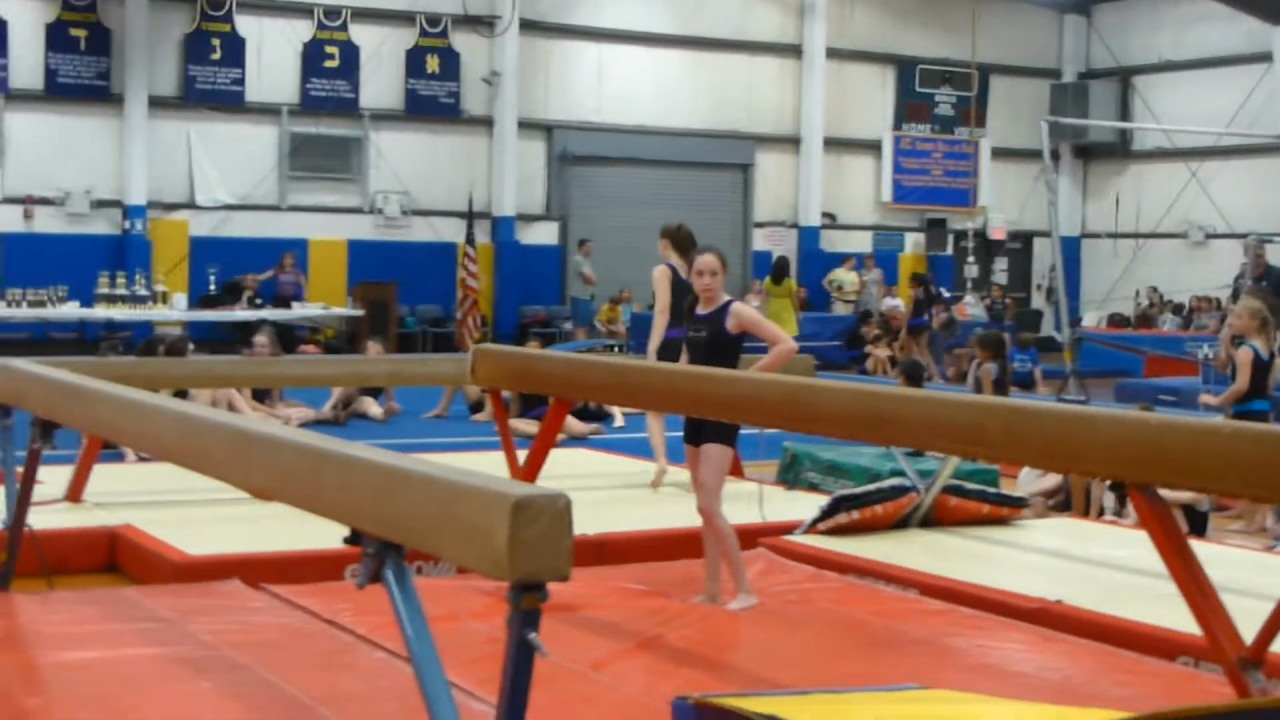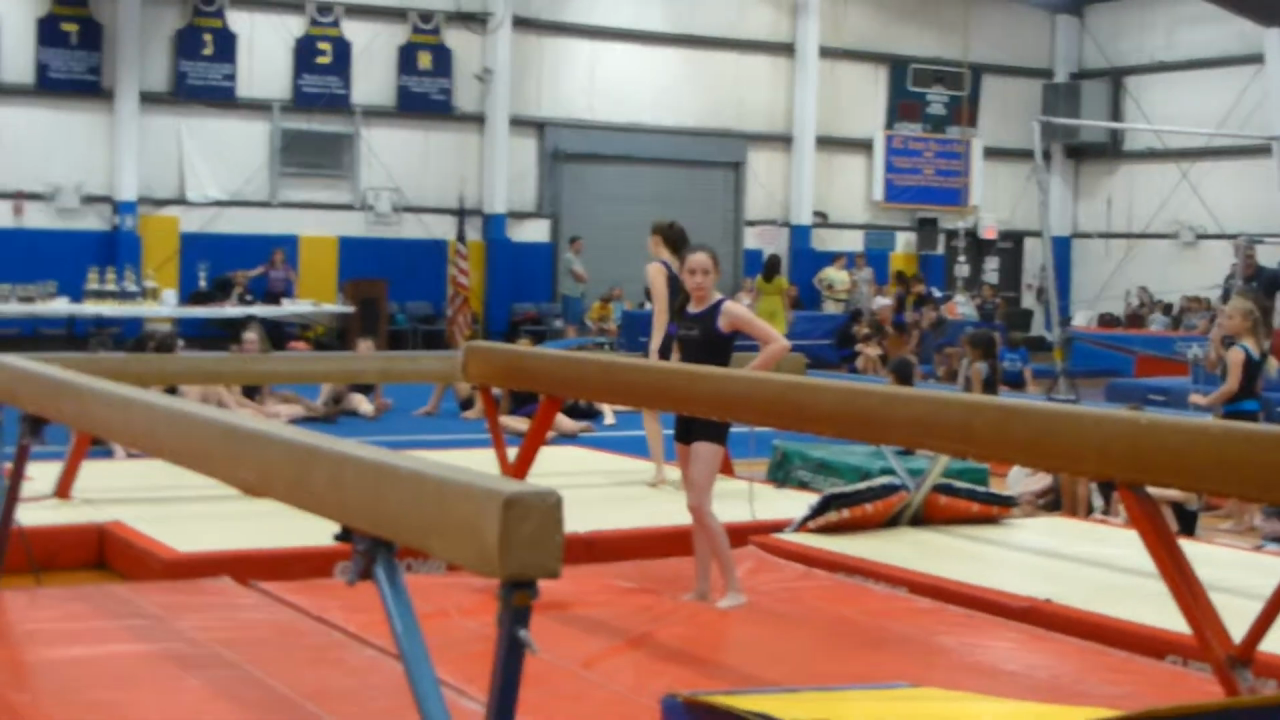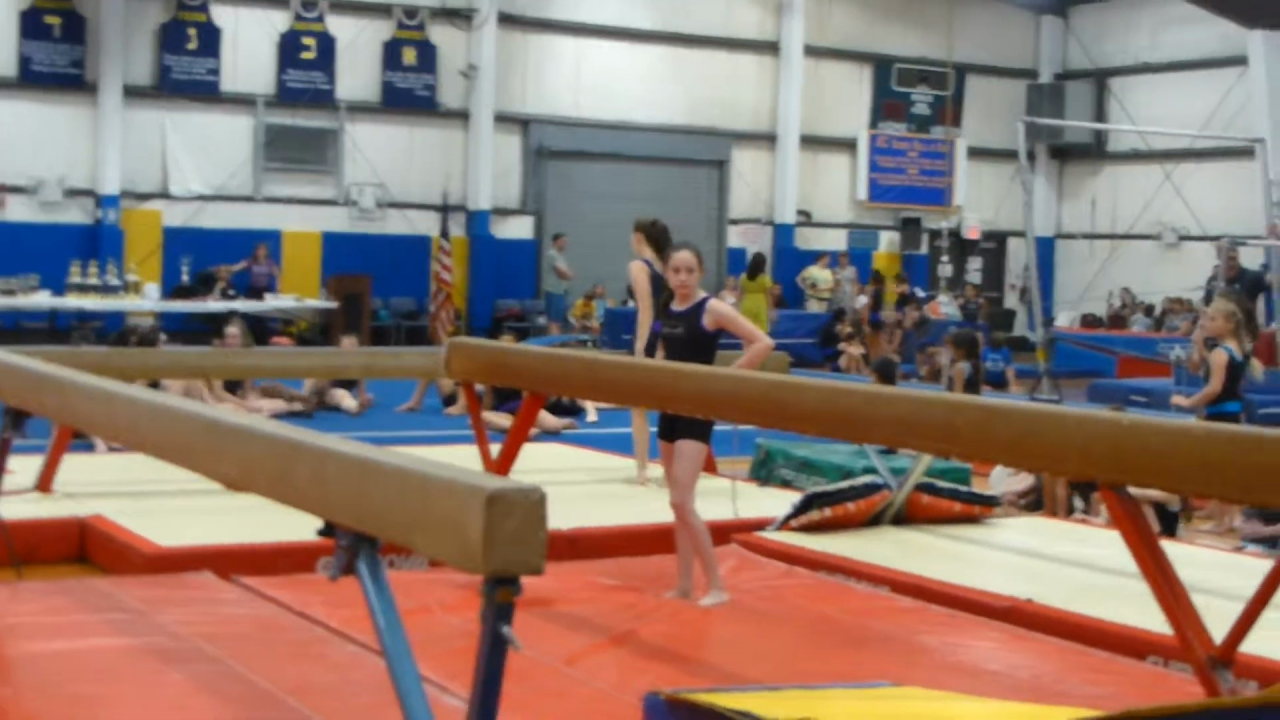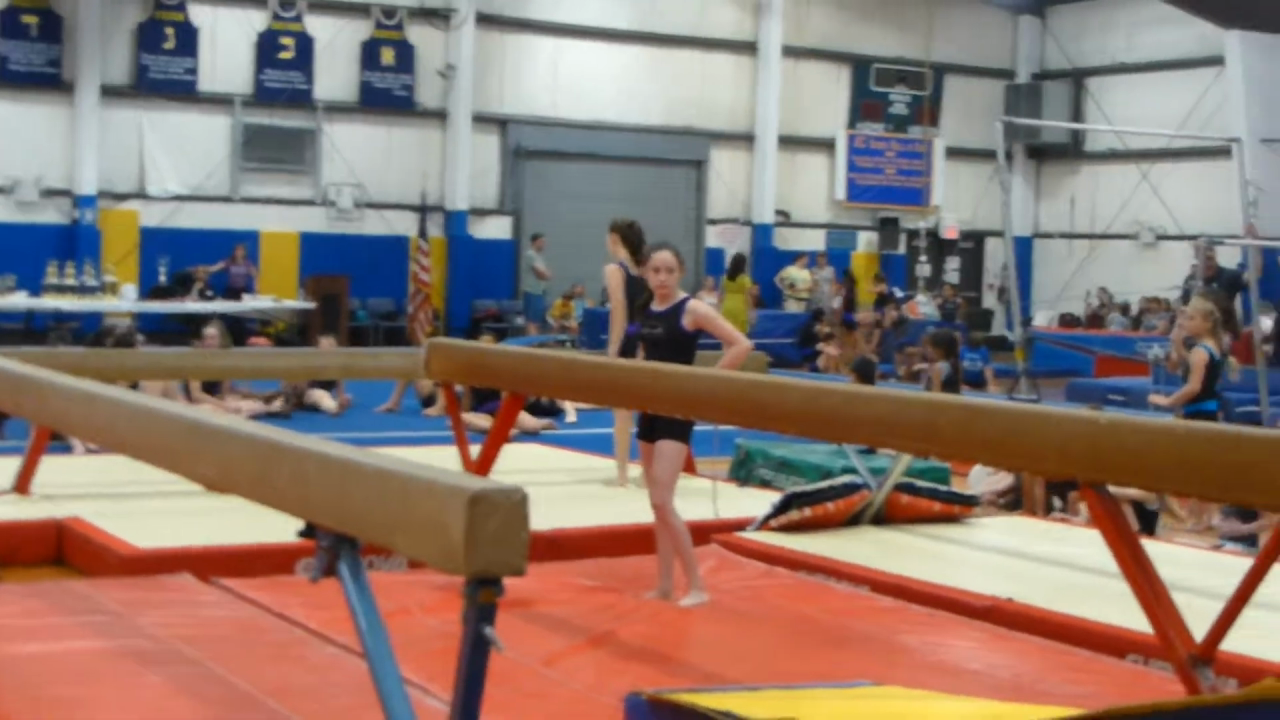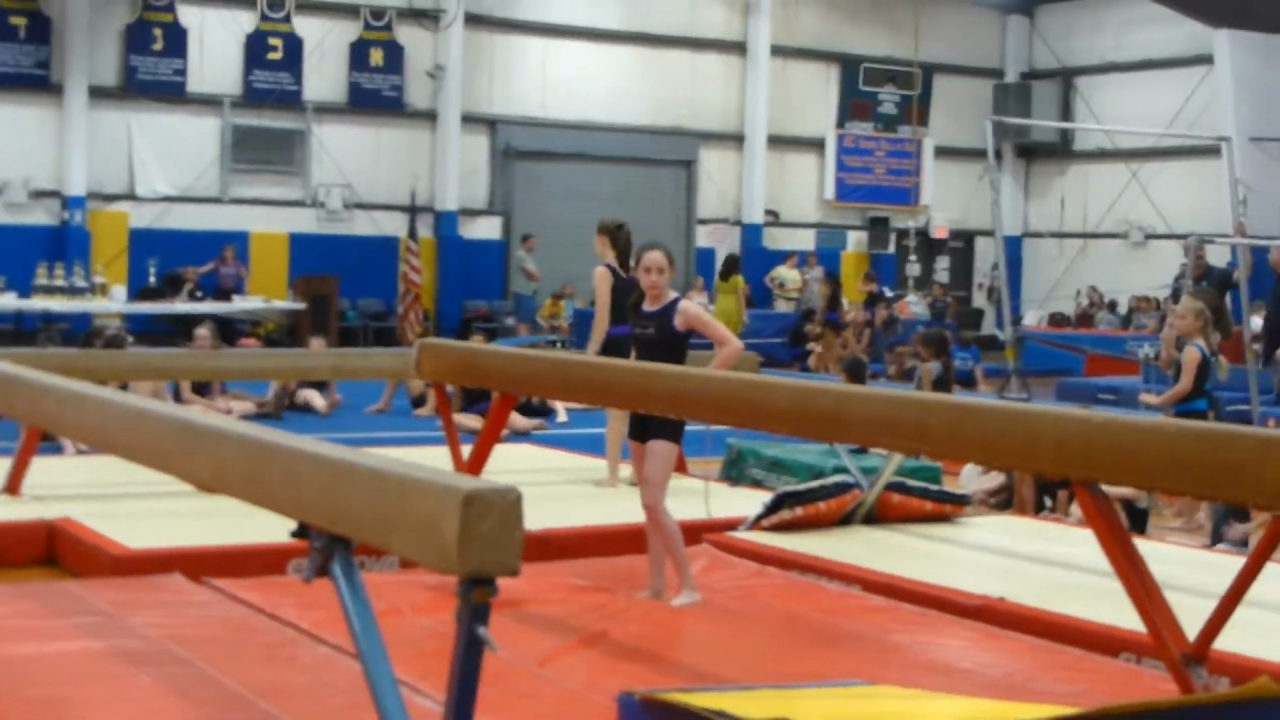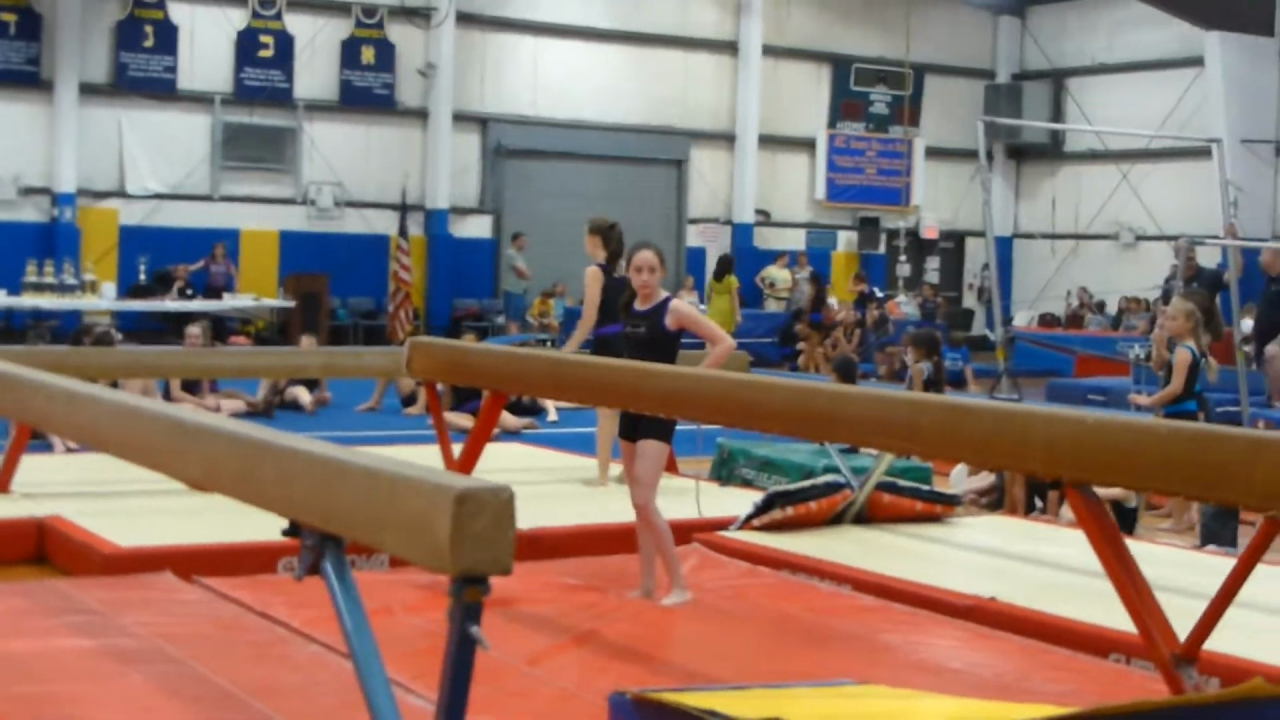
dt=0.1s
person 1, frame 1
left shoulder: (736, 312)
right shoulder: (690, 313)
left elbow: (787, 345)
right hip: (694, 411)
left knee: (709, 507)
right knee: (704, 508)
left ankle: (744, 589)
right ankle: (712, 588)
person 1, frame 2
left shoulder: (728, 310)
right shoulder: (682, 311)
left elbow: (780, 344)
left wrist: (739, 378)
right hip: (685, 410)
left knee: (699, 505)
right knee: (695, 506)
left ankle: (734, 587)
right ankle: (702, 586)
person 1, frame 3
left shoulder: (712, 309)
right shoulder: (666, 309)
left elbow: (763, 344)
right hip: (669, 408)
left knee: (682, 502)
right knee: (676, 504)
left ankle: (716, 585)
right ankle: (684, 583)
person 1, frame 4
left shoulder: (692, 309)
right shoulder: (646, 310)
left elbow: (742, 346)
right hip: (649, 408)
left knee: (662, 502)
right knee: (657, 504)
left ankle: (696, 585)
right ankle: (665, 584)
person 1, frame 5
left shoulder: (683, 309)
right shoulder: (636, 309)
left elbow: (733, 346)
left hip: (669, 411)
right hip: (640, 408)
left knee: (654, 502)
right knee: (647, 505)
left ankle: (688, 585)
right ankle: (656, 583)
person 1, frame 6
left shoulder: (675, 309)
right shoulder: (628, 308)
left elbow: (726, 344)
left hip: (659, 410)
right hip: (630, 408)
left knee: (645, 502)
right knee: (638, 504)
left ankle: (679, 584)
right ankle: (647, 583)
person 2, frame 1
left shoulder: (661, 271)
left elbow: (662, 313)
left wrist: (651, 349)
left hip: (672, 346)
left knee: (654, 410)
left ankle: (661, 462)
person 2, frame 2
left shoulder: (655, 268)
left elbow: (661, 311)
left wrist: (653, 349)
left hip: (667, 343)
left knee: (649, 409)
left ankle: (660, 468)
person 2, frame 3
left shoulder: (638, 266)
left elbow: (645, 309)
left wrist: (639, 348)
left hip: (650, 340)
left knee: (639, 409)
left ankle: (642, 470)
person 2, frame 4
left shoulder: (613, 269)
right shoulder: (644, 268)
left elbow: (618, 313)
left wrist: (612, 351)
left hip: (627, 343)
left knee: (623, 411)
left ankle: (622, 473)
person 2, frame 5
left shoulder: (602, 272)
right shoulder: (633, 270)
left elbow: (602, 319)
left wrist: (591, 352)
left hip: (617, 343)
left knee: (615, 412)
left ankle: (613, 475)
person 2, frame 6
left shoulder: (594, 271)
left elbow: (589, 318)
left wrist: (568, 349)
left hip: (607, 343)
left knee: (606, 412)
left ankle: (603, 474)
person 3, frame 1
left shoulder: (1245, 350)
right shoulder: (1266, 348)
left elbow: (1241, 386)
left wrist: (1216, 401)
left hip: (1247, 412)
right hip: (1262, 410)
left knee: (1246, 464)
right knee: (1253, 464)
left ankle: (1249, 519)
right ankle: (1258, 515)
person 3, frame 2
left shoulder: (1236, 351)
right shoulder: (1257, 347)
left elbow: (1231, 386)
left wrist: (1207, 401)
right wrist: (1216, 344)
left hip: (1237, 412)
right hip: (1251, 410)
left ankle: (1240, 518)
right ankle: (1244, 513)
person 3, frame 3
left shoulder: (1219, 352)
right shoulder: (1238, 349)
left elbow: (1214, 388)
left wrist: (1188, 402)
right wrist: (1199, 346)
left hip: (1220, 414)
right hip: (1233, 411)
left ankle: (1220, 519)
right ankle: (1227, 513)
person 3, frame 4
left shoulder: (1199, 351)
right shoulder: (1216, 347)
left elbow: (1193, 387)
left wrist: (1167, 401)
right wrist: (1178, 345)
left hip: (1198, 412)
right hip: (1210, 410)
left ankle: (1198, 516)
person 3, frame 5
left shoulder: (1191, 350)
right shoulder: (1203, 346)
left elbow: (1184, 386)
left wrist: (1158, 400)
right wrist: (1169, 346)
left hip: (1189, 412)
right hip: (1200, 409)
person 3, frame 6
left shoulder: (1182, 351)
right shoulder: (1194, 348)
left elbow: (1175, 387)
left wrist: (1149, 401)
left hip: (1179, 413)
right hip: (1190, 410)
left ankle: (1180, 517)
